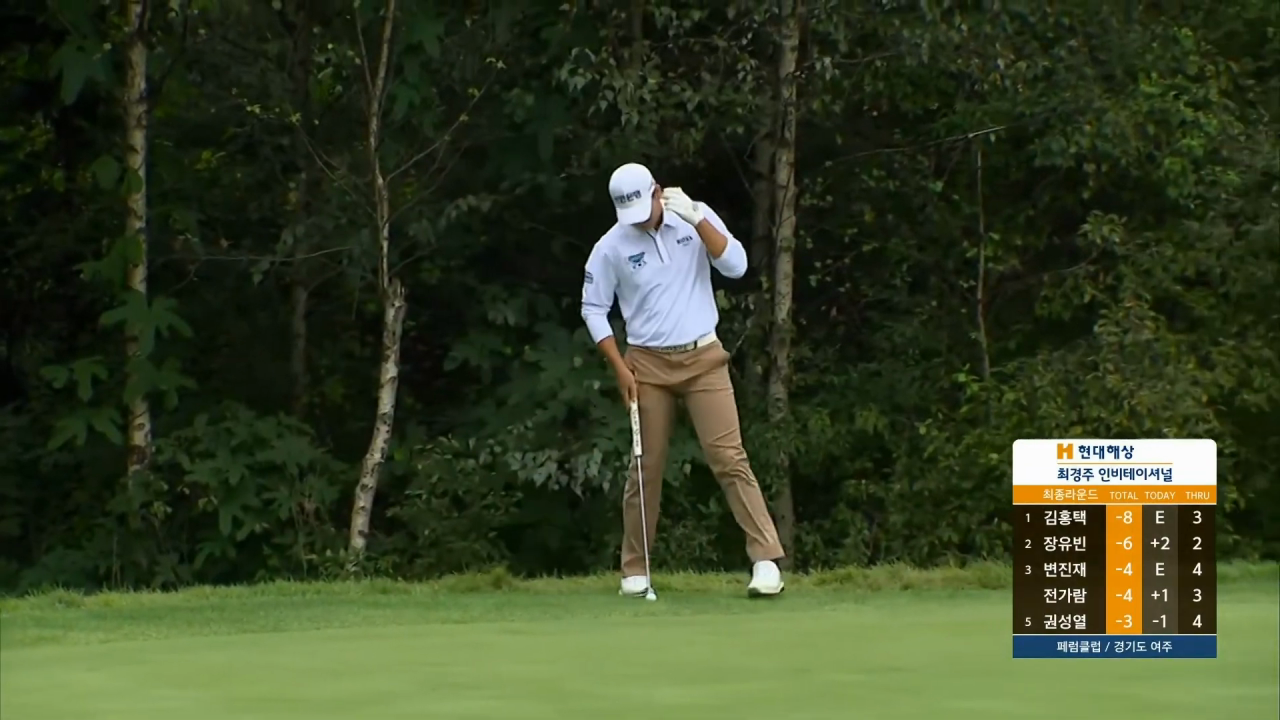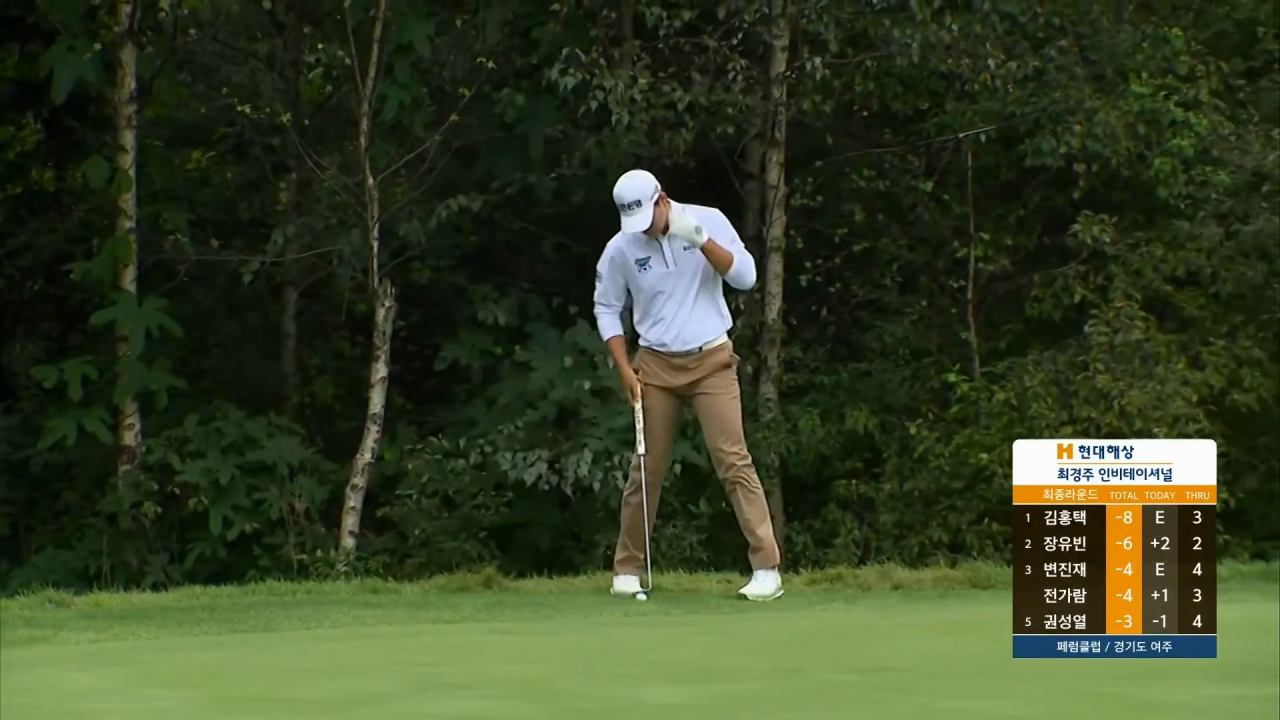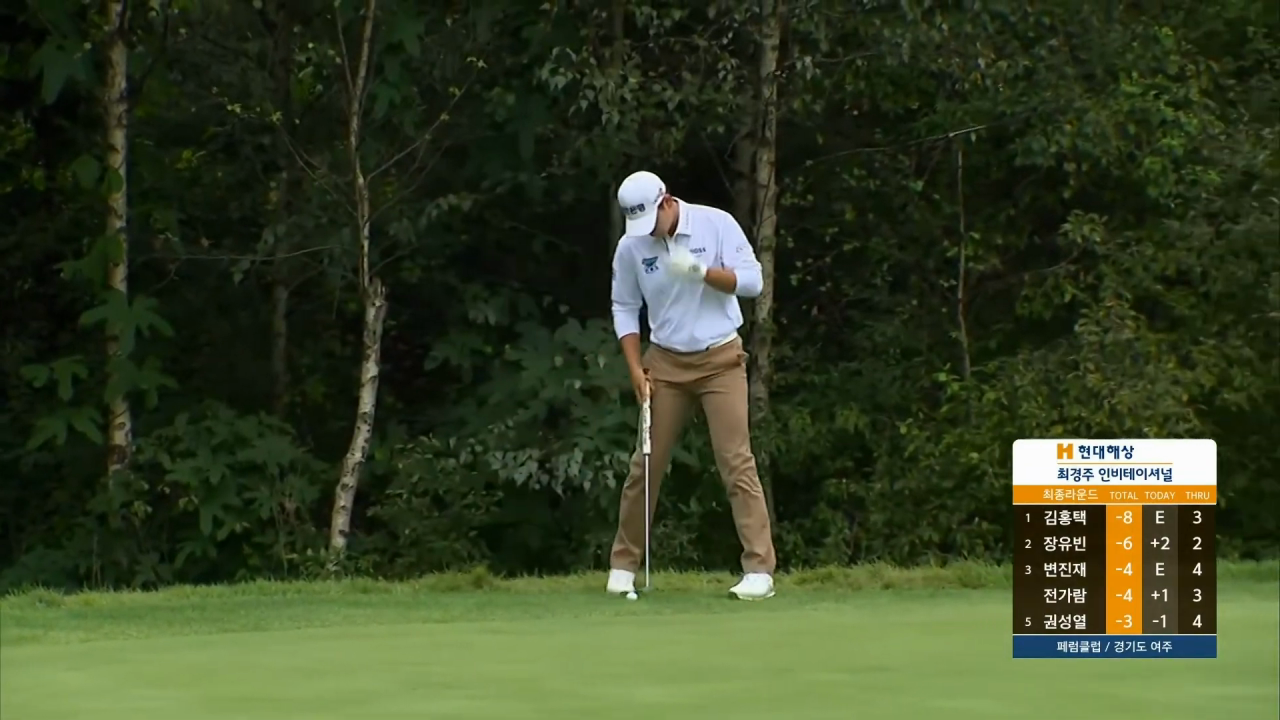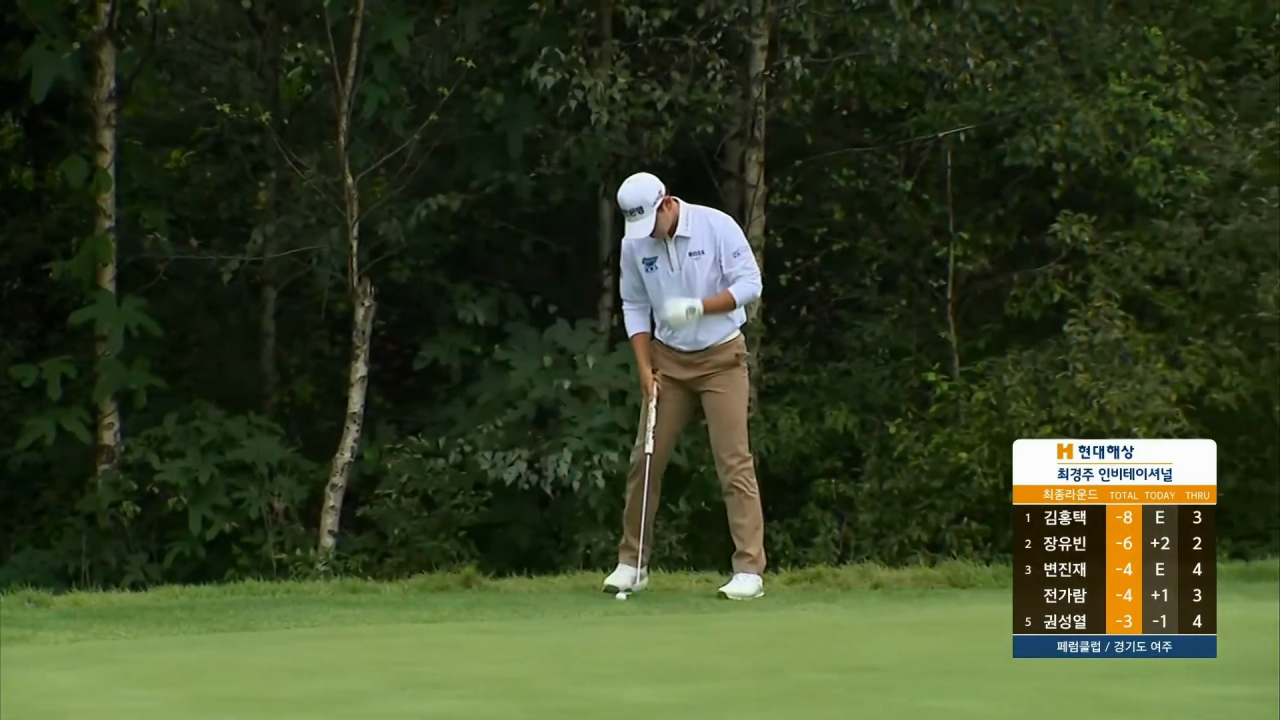
dt=0.1s
person 1, frame 1
left shoulder: (697, 216)
right shoulder: (610, 246)
left elbow: (737, 266)
right elbow: (593, 308)
left wrist: (697, 219)
right wrist: (619, 367)
left hip: (704, 358)
right hip: (649, 364)
left knee: (729, 457)
right knee: (647, 467)
left ankle: (766, 561)
right ankle: (634, 570)
person 1, frame 2
left shoulder: (707, 221)
right shoulder: (620, 248)
left elbow: (745, 275)
right elbow: (607, 309)
left wrist: (701, 241)
right wrist: (623, 367)
left hip: (712, 362)
right hip: (655, 365)
left knee: (732, 460)
right knee: (646, 468)
left ankle: (766, 567)
right ankle: (628, 568)
person 1, frame 3
left shoulder: (715, 223)
right shoulder: (630, 247)
left elbow: (752, 282)
right elbow: (624, 309)
left wrist: (702, 270)
right wrist: (635, 366)
left hip: (721, 359)
right hip: (666, 362)
left knee: (736, 461)
right knee: (647, 464)
left ankle: (759, 569)
right ankle: (623, 564)
person 1, frame 4
left shoulder: (717, 226)
right shoulder: (633, 246)
left elbow: (750, 284)
right elbow: (634, 308)
left wrist: (698, 307)
right wrist: (644, 366)
left hip: (720, 356)
right hip: (670, 360)
left knee: (733, 460)
right knee: (646, 458)
left ankle: (749, 569)
right ankle: (631, 561)
